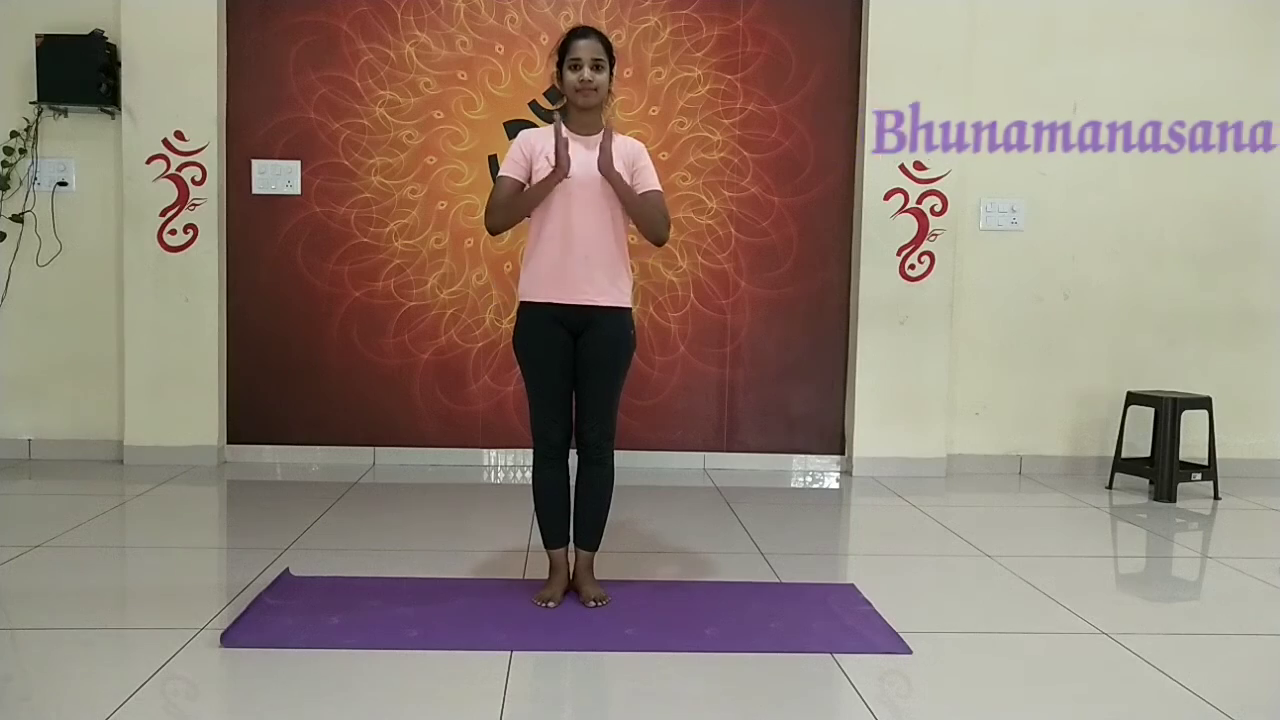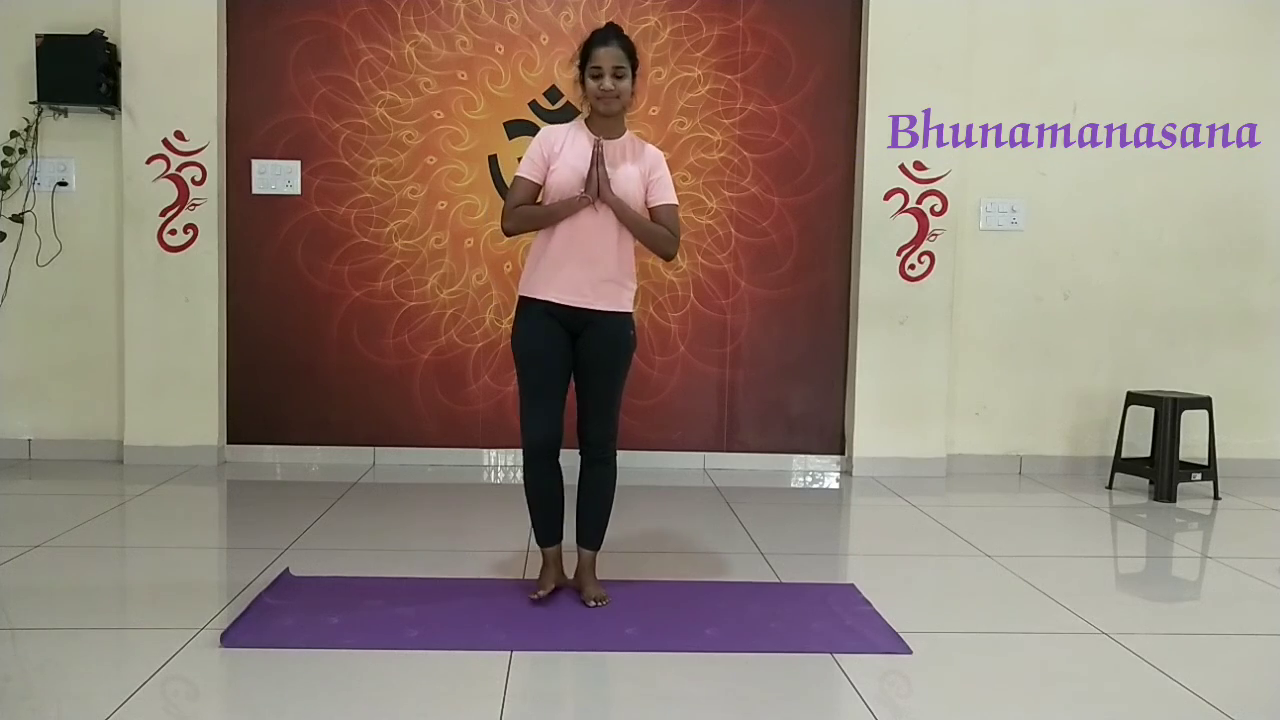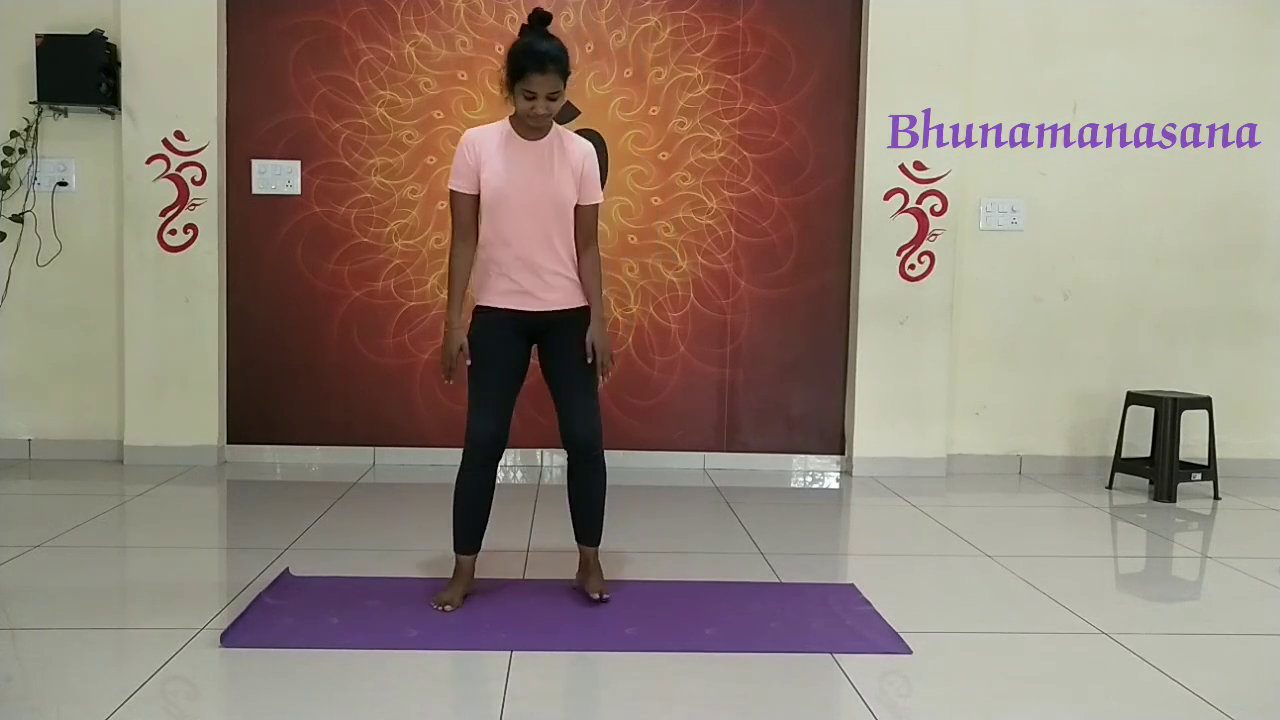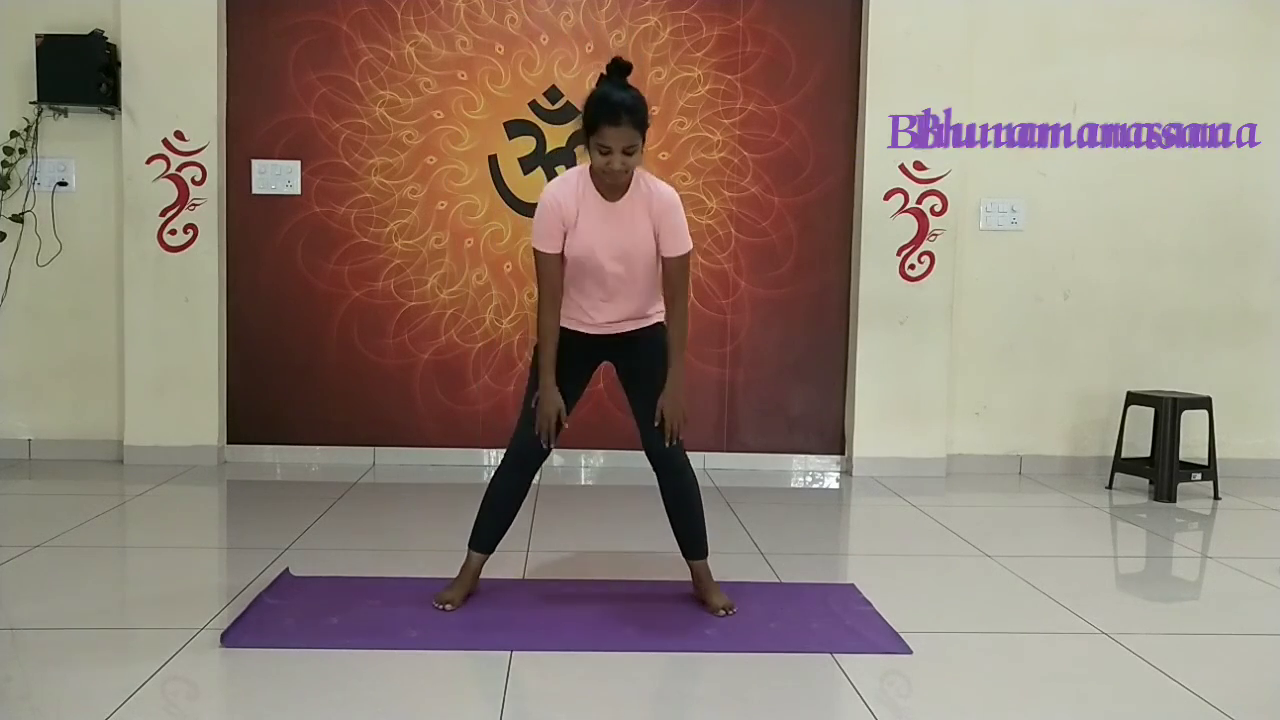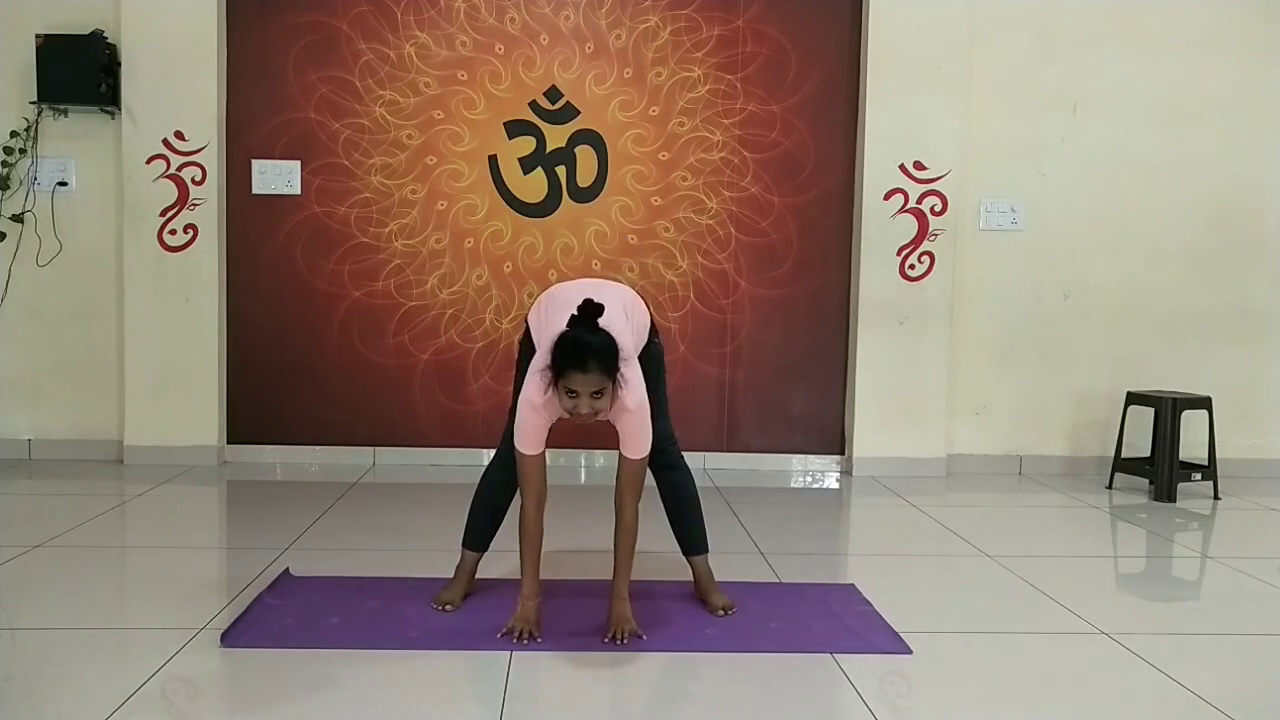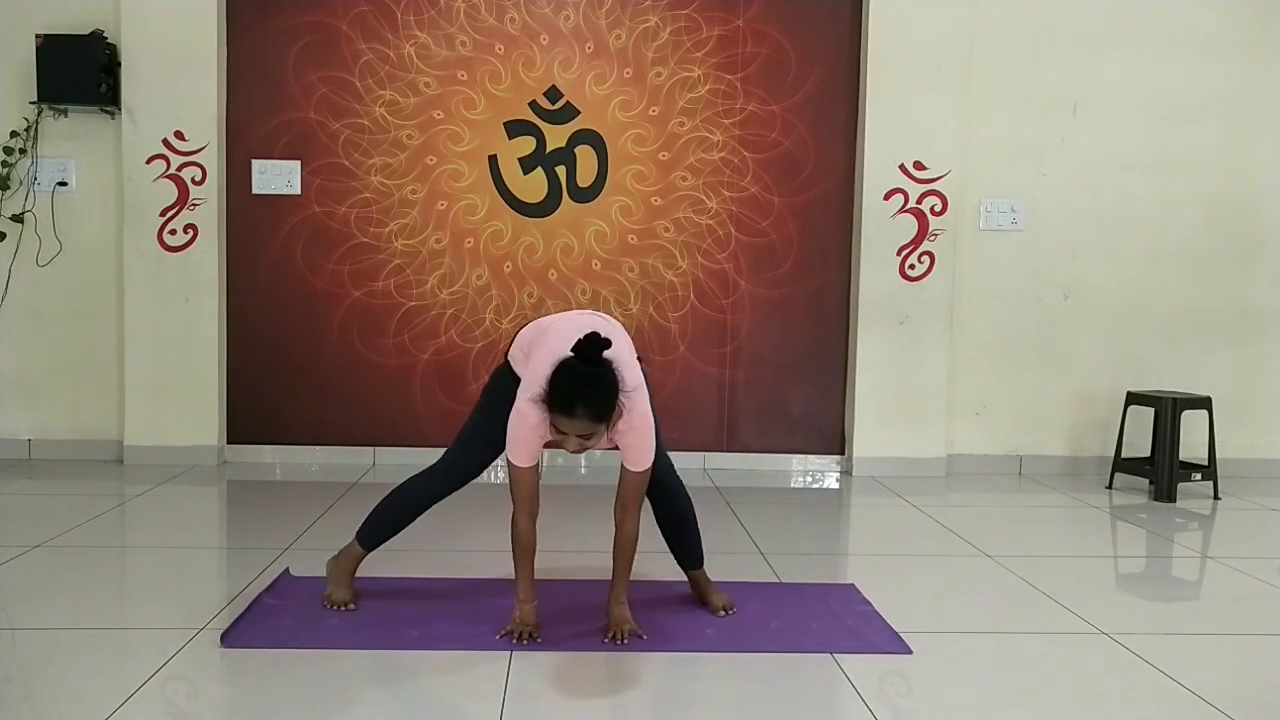
dt=0.7s
person 1, frame 1
left shoulder: (631, 152)
right shoulder: (531, 143)
left elbow: (660, 231)
right elbow: (494, 221)
left wrist: (611, 176)
right wrist: (554, 176)
left hip: (608, 313)
right hip: (543, 310)
left knee: (597, 441)
right knee: (550, 440)
left ankle: (585, 565)
right ankle: (557, 565)
person 1, frame 2
left shoulder: (649, 159)
right shoulder: (551, 141)
left elbow: (669, 244)
right elbow: (511, 219)
left wrist: (613, 200)
right wrist: (580, 199)
left hip: (608, 316)
right hip: (543, 309)
left knee: (598, 442)
right knee: (540, 438)
left ankle: (587, 566)
right ankle: (551, 562)
person 1, frame 3
left shoulder: (580, 154)
right shoulder: (476, 145)
left elbow: (586, 243)
right elbow: (462, 240)
left wrist: (596, 318)
right wrist: (453, 321)
left hip: (566, 315)
right hip: (497, 315)
left knee: (585, 438)
right knee: (483, 441)
left ankle: (589, 561)
right ankle: (463, 570)
person 1, frame 4
left shoulder: (663, 201)
right shoulder: (559, 197)
left elbow: (677, 299)
right elbow: (548, 299)
left wrist: (674, 382)
right wrist: (545, 382)
left hip: (642, 334)
right hip: (572, 332)
left knee: (668, 449)
right knee: (526, 447)
left ankle: (702, 576)
right ankle: (469, 572)
person 1, frame 5
left shoulder: (631, 394)
right shoulder: (537, 391)
left elbow: (627, 504)
right elbow: (532, 502)
left wrist: (621, 599)
right wrist: (528, 597)
right hip: (548, 315)
left knee: (663, 452)
right knee: (511, 456)
left ankle: (703, 576)
right ankle: (465, 572)
person 1, frame 6
left shoulder: (633, 413)
right shoulder: (530, 409)
left elbow: (628, 516)
right elbow: (524, 514)
left wrist: (619, 602)
right wrist: (525, 601)
right hip: (530, 355)
left knee: (659, 476)
right knee: (452, 472)
left ankle: (699, 580)
right ankle: (347, 560)
